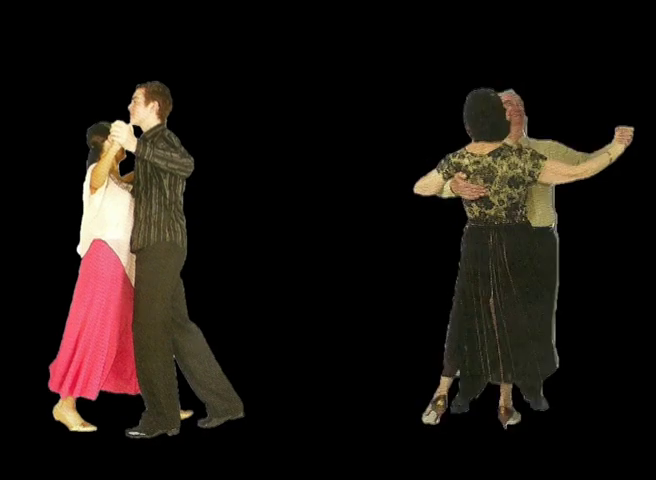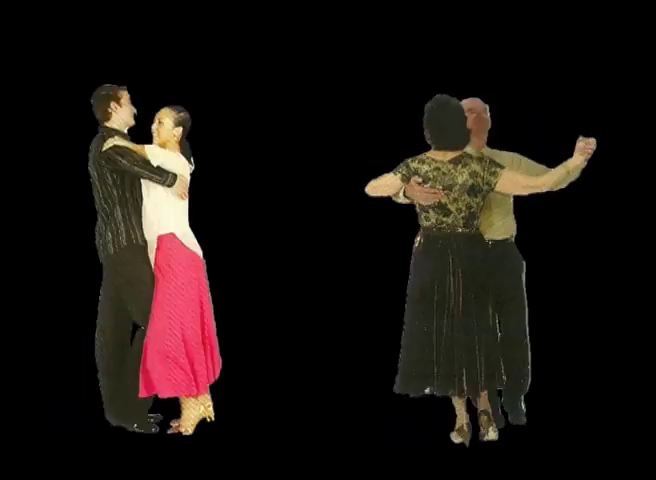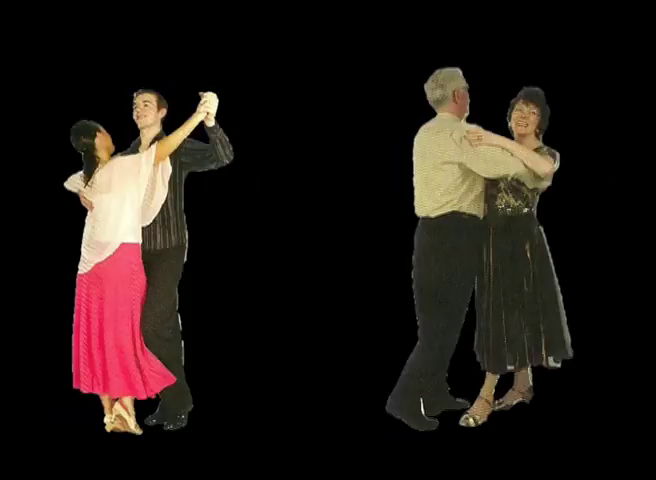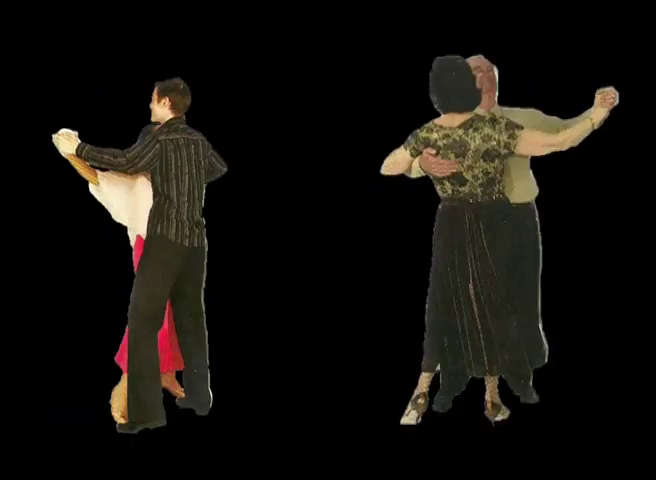
dt=1s
person 1, frame 1
left shoulder: (457, 160)
right shoulder: (521, 157)
left elbow: (419, 189)
right elbow: (577, 172)
right wrist: (615, 148)
left hip: (476, 247)
right hip: (515, 246)
left knee: (469, 320)
right knee: (512, 319)
left ankle: (441, 398)
right ankle: (505, 405)
person 1, frame 2
left shoulder: (415, 166)
right shoulder: (477, 166)
left elbow: (371, 188)
right elbow: (535, 185)
right wrist: (577, 157)
left hip: (428, 258)
right hip: (469, 257)
left knee: (428, 336)
right knee: (465, 333)
right ankle: (482, 415)
person 1, frame 3
left shoulder: (427, 133)
right shoulder: (456, 132)
right elbow: (499, 163)
right wrist: (532, 172)
left hip: (436, 231)
right hip: (451, 234)
left knee: (442, 320)
right knee: (442, 325)
left ankle: (435, 395)
right ankle: (406, 400)
person 1, frame 4
left shoulder: (426, 136)
right shoulder: (494, 128)
left elbow: (387, 167)
right elbow: (556, 143)
right wrist: (595, 117)
left hip: (452, 226)
right hip: (493, 224)
left knee: (448, 308)
right knee: (499, 303)
left ankle: (423, 393)
person 2, frame 1
left shoulder: (163, 139)
right shoulder: (152, 143)
left elbow: (186, 164)
left wrist: (136, 146)
left hip: (161, 245)
right hip: (156, 245)
left knee: (148, 326)
right knee: (176, 324)
left ankle: (162, 415)
right ankle: (223, 401)
person 2, frame 2
left shoulder: (110, 145)
right shoulder: (107, 145)
right wrist: (172, 180)
left hip: (125, 245)
right hip: (124, 245)
left knee: (117, 324)
left ankle: (121, 406)
right ankle: (128, 408)
person 2, frame 3
left shoulder: (176, 147)
right shoulder: (128, 153)
left elbow: (222, 157)
left wrist: (211, 122)
right wrist: (87, 194)
left hip: (167, 248)
right hip: (137, 249)
left knee: (156, 326)
right knee: (160, 325)
left ankle: (177, 401)
right ankle: (170, 400)
person 2, frame 4
left shoulder: (162, 137)
right shoulder: (198, 139)
left elbow: (128, 162)
right elbow: (219, 168)
left wrist: (77, 148)
left hip: (166, 236)
right hip: (195, 238)
left knee: (143, 317)
right knee: (189, 316)
left ankle: (146, 409)
right ankle: (199, 395)
person 3, frame 1
left shoulder: (548, 150)
left elbow: (587, 164)
right elbow: (445, 182)
left wrist: (617, 144)
right wrist: (455, 185)
left hip: (540, 241)
left knee: (541, 315)
person 3, frame 2
left shoulder: (506, 162)
right elbow: (403, 187)
left wrist: (578, 159)
right wrist: (411, 191)
left hip: (503, 254)
left knee: (513, 327)
left ankle: (514, 398)
person 3, frame 3
left shoulder: (548, 155)
right shoulder: (501, 149)
left elbow: (543, 168)
left wrist: (496, 141)
left hip: (521, 238)
right hip: (494, 236)
left knee: (510, 313)
right knee: (498, 313)
right ankle: (521, 384)
person 3, frame 4
left shoulder: (522, 118)
left elbow: (566, 131)
right elbow: (412, 162)
left wrist: (599, 107)
right wrist: (424, 162)
left hip: (520, 218)
left knee: (523, 298)
person 4, frame 1
left shoulder: (118, 179)
right shoulder: (98, 171)
right elbow: (95, 182)
right wrist: (112, 150)
left hip: (123, 259)
right hip: (105, 257)
left knee: (135, 330)
right knee: (93, 330)
right ankle: (65, 404)
person 4, frame 2
left shoulder: (176, 161)
right shoulder: (162, 162)
left wrist: (127, 145)
left hip: (173, 250)
right hip: (165, 250)
left knee: (169, 330)
right knee: (185, 326)
left ankle: (194, 402)
right ankle: (200, 399)
person 4, frame 3
left shoulder: (88, 177)
right shoulder: (120, 168)
right elbow: (160, 152)
right wrist: (197, 117)
left hip: (94, 260)
right hip: (121, 256)
left knee: (99, 331)
right knee: (123, 330)
left ankle: (111, 407)
right ankle: (123, 405)
person 4, frame 4
right shoulder: (133, 173)
right elbow: (97, 178)
right wrist: (70, 153)
left knee: (172, 314)
left ankle: (169, 377)
right ankle: (124, 386)
